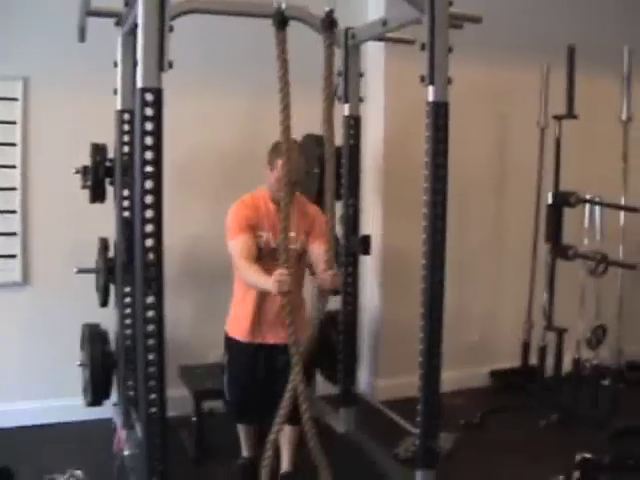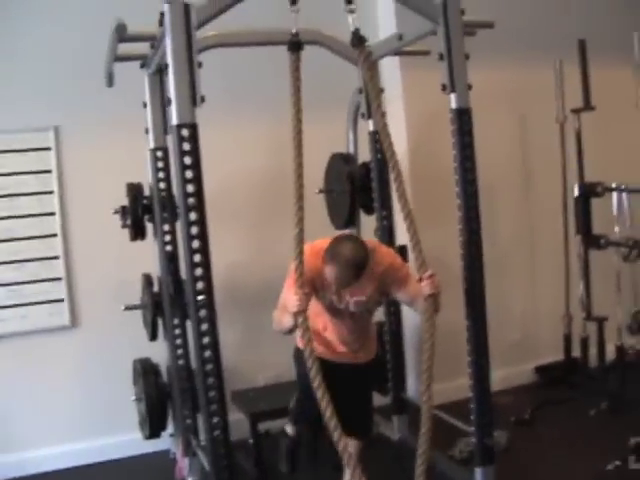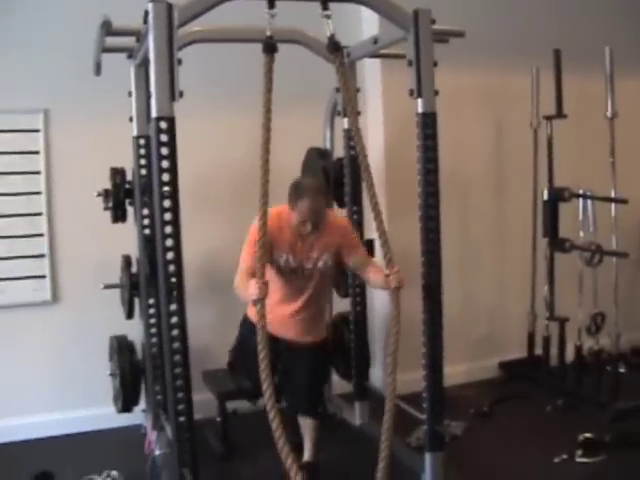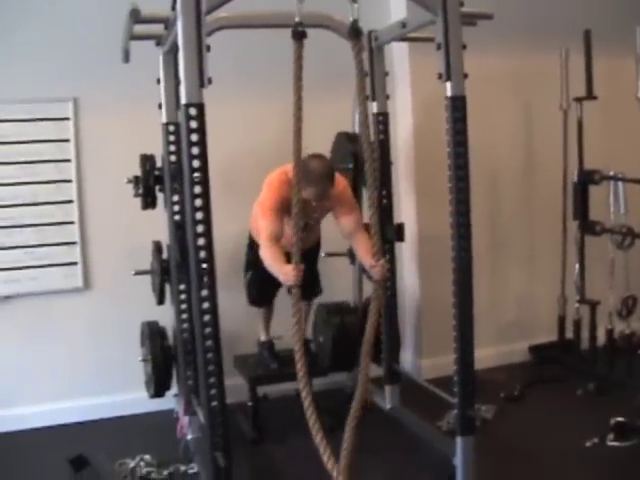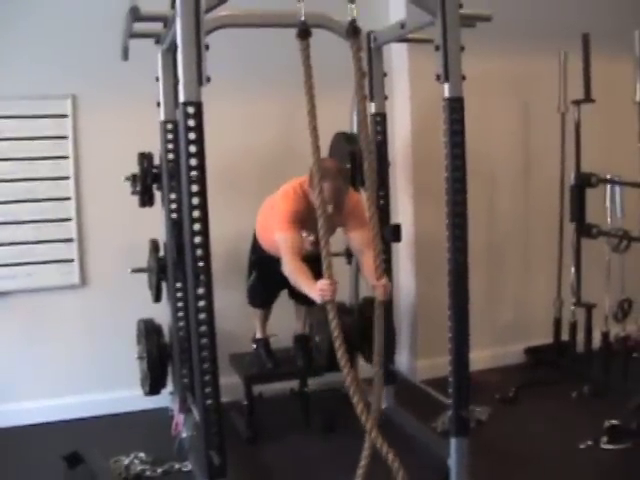
dt=1s
person 1, frame 1
left shoulder: (313, 214)
right shoulder: (244, 210)
left elbow: (322, 264)
right elbow: (242, 263)
left wrist: (331, 277)
right wrist: (269, 282)
left hip: (291, 331)
right hip: (245, 330)
left knee: (290, 403)
right knee: (243, 401)
person 1, frame 2
left shoulder: (386, 262)
right shoulder: (310, 259)
left elbow: (417, 301)
right elbow: (278, 322)
left wrist: (428, 295)
right wrist: (292, 316)
left hip: (358, 352)
right hip: (315, 346)
left knee: (355, 419)
right knee: (311, 410)
right ankle: (292, 433)
person 1, frame 3
left shoulder: (338, 226)
right shoulder: (269, 225)
left elbow: (363, 265)
right elbow: (243, 277)
left wrist: (384, 281)
right wrist: (249, 293)
left hip: (309, 329)
right hip: (263, 322)
left knee: (307, 398)
right knee: (244, 372)
person 1, frame 4
left shoulder: (339, 188)
right shoulder: (277, 185)
left elbow: (355, 231)
right elbow: (268, 242)
left wrist: (370, 263)
right wrist: (282, 272)
left hip: (307, 241)
right hip: (266, 239)
left knee: (307, 290)
right knee: (262, 292)
right ankle: (264, 340)
person 1, frame 5
left shoulder: (352, 202)
right shoulder: (289, 198)
left elbow: (364, 249)
right elbow: (290, 259)
left wrist: (376, 282)
right wrist: (314, 290)
left hip: (311, 244)
right hip: (270, 244)
left knee: (305, 293)
right knee: (262, 294)
left ankle: (300, 336)
right ankle: (260, 337)
